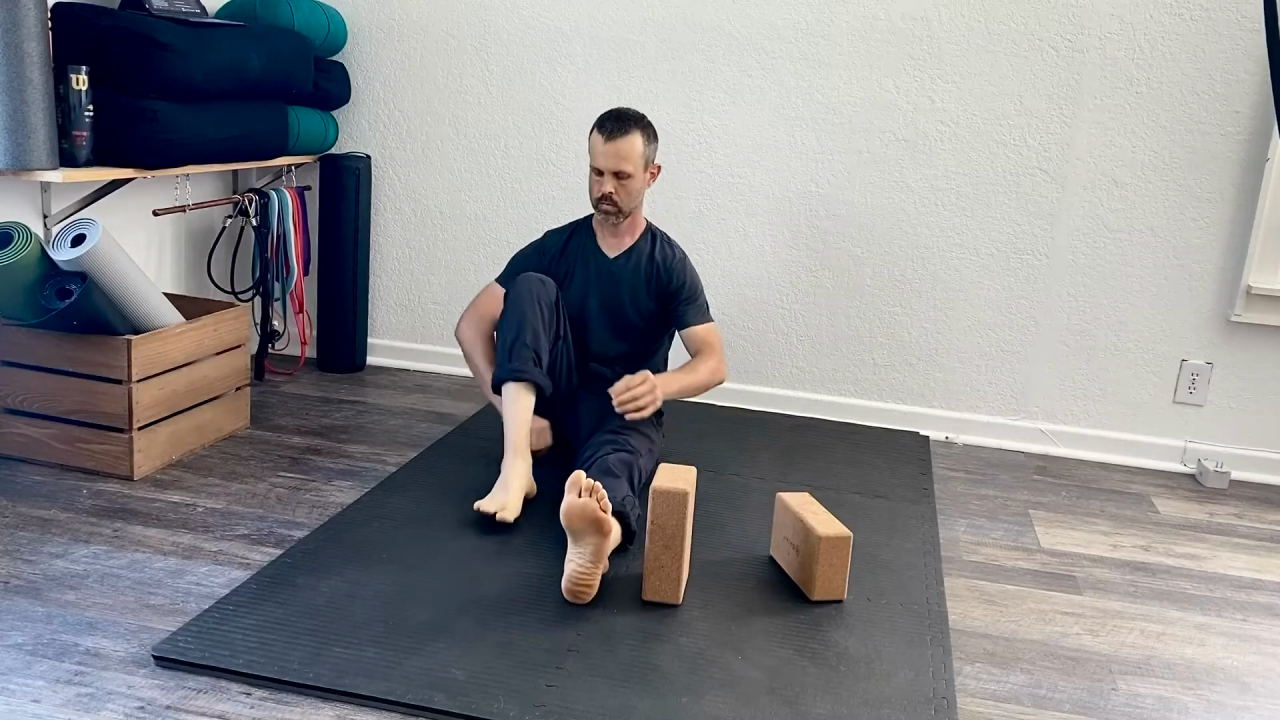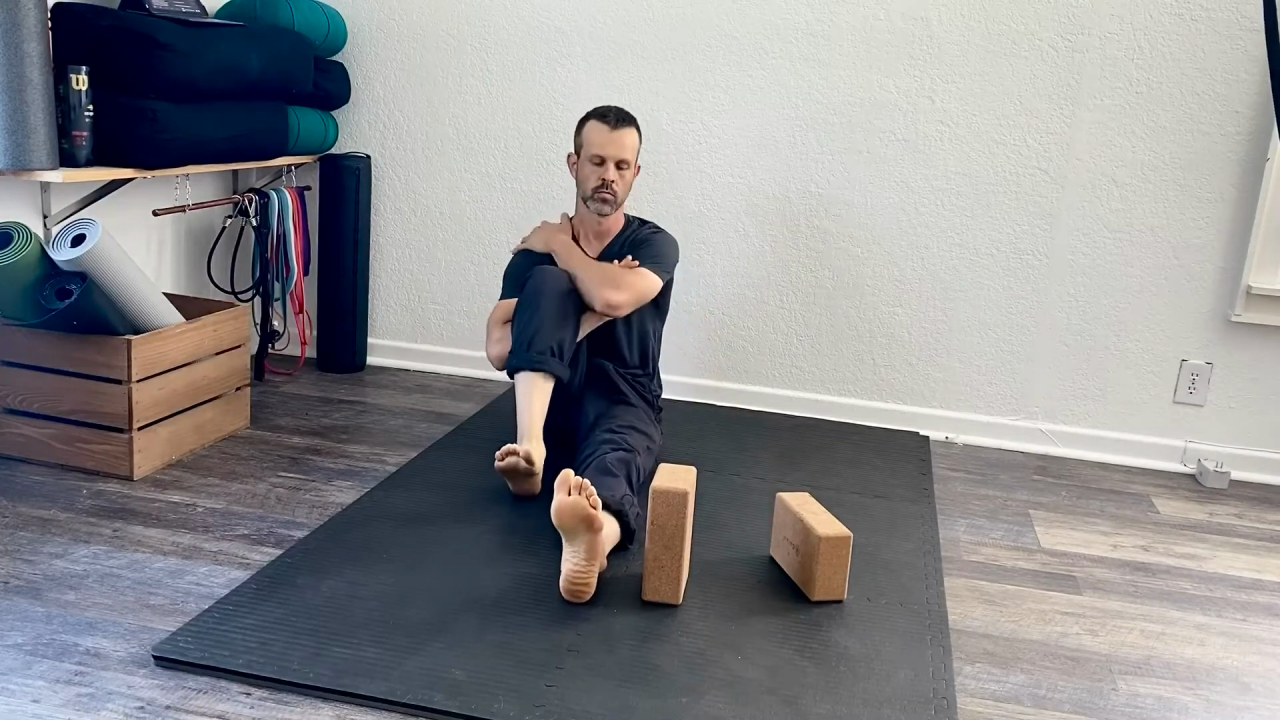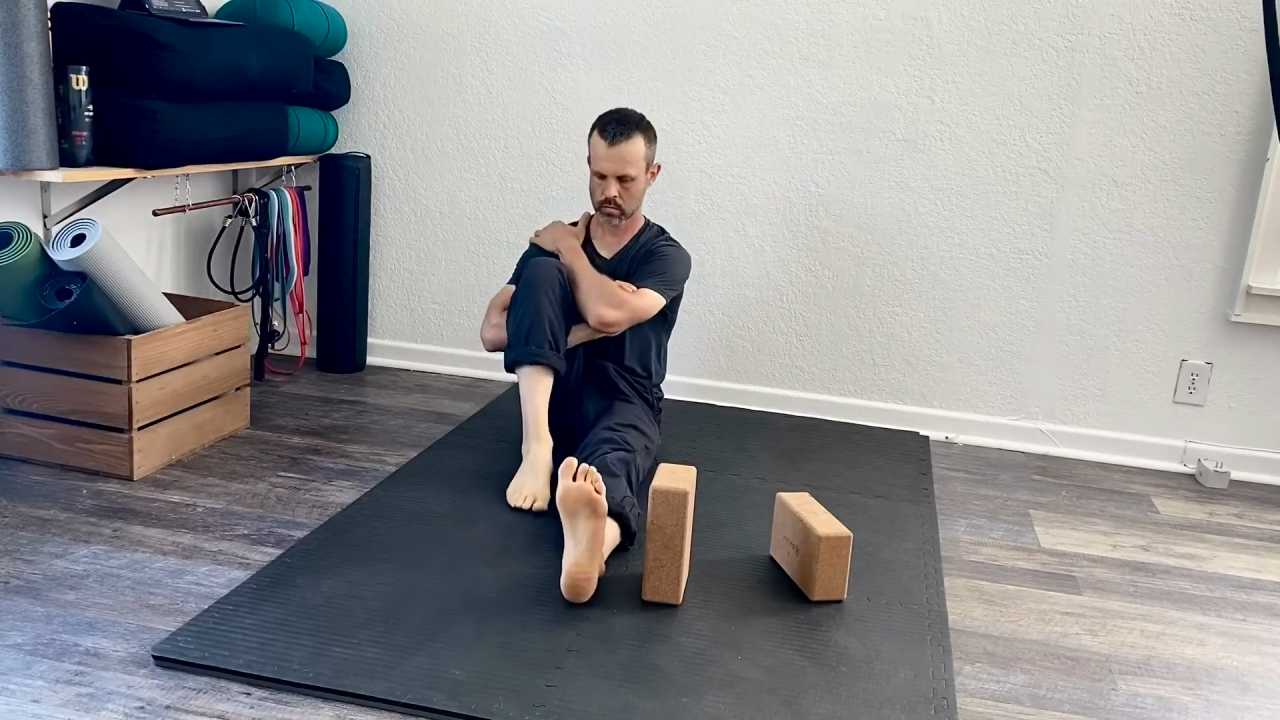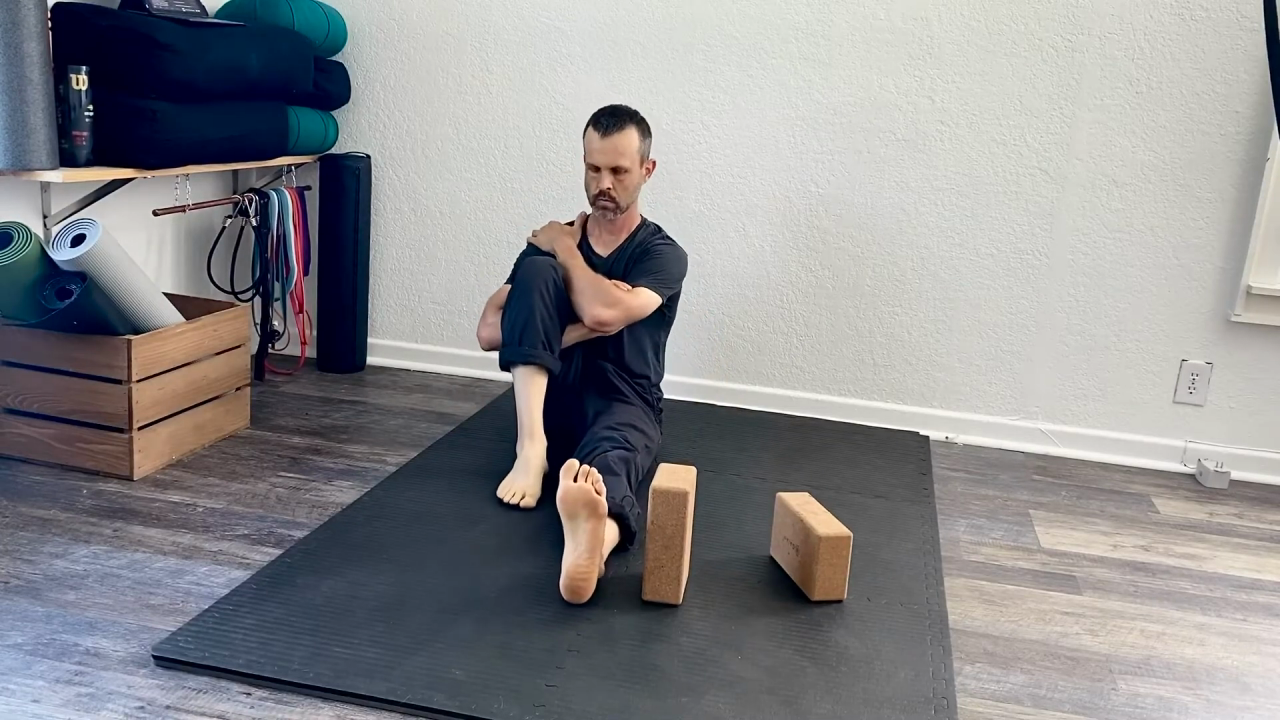
dt=1s
person 1, frame 1
left shoulder: (669, 264)
right shoulder: (555, 247)
left elbow: (713, 361)
right elbow: (472, 324)
left wrist: (661, 385)
right wrist: (511, 408)
left hip: (624, 410)
right hip: (556, 397)
left knee: (612, 468)
right knee: (532, 288)
left ankle: (596, 541)
right ankle: (515, 468)
person 1, frame 2
left shoulder: (654, 244)
right shoulder: (533, 257)
left elbow: (615, 297)
right elbow: (499, 349)
left wrist: (559, 243)
right wrist: (593, 315)
left hip: (624, 406)
right hip: (554, 402)
left knee: (611, 466)
right knee: (547, 283)
left ankle: (593, 541)
right ankle: (531, 446)
person 1, frame 3
left shoulder: (667, 256)
right shoulder: (551, 245)
left elbow: (607, 313)
right elbow: (492, 331)
left wrist: (569, 247)
right wrist: (584, 330)
left hip: (624, 406)
right hip: (554, 401)
left knee: (609, 466)
right knee: (543, 275)
left ankle: (589, 547)
right ankle: (537, 446)
person 1, frame 4
left shoulder: (663, 254)
right shoulder: (549, 244)
left elbow: (603, 311)
right elbow: (488, 331)
left wrist: (565, 248)
right wrist: (583, 329)
left hip: (623, 404)
right hip: (552, 400)
left knee: (608, 462)
right knee: (537, 273)
left ankle: (592, 543)
right ankle: (532, 445)
